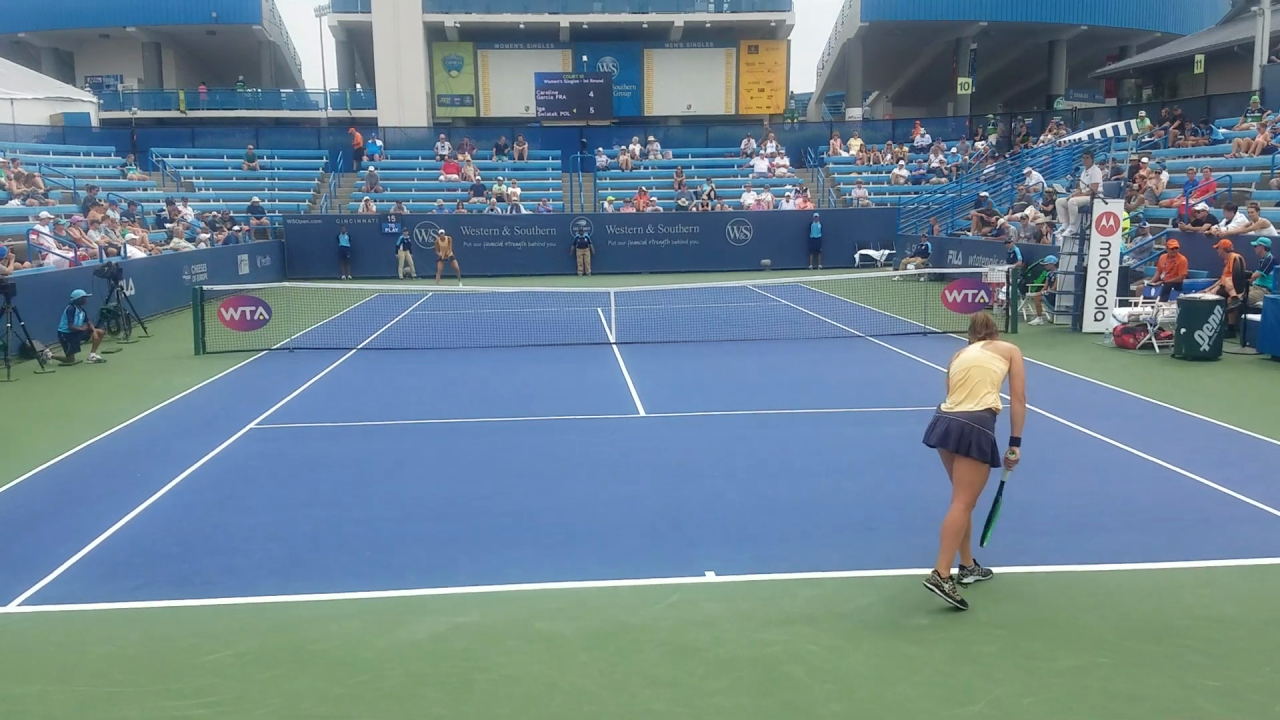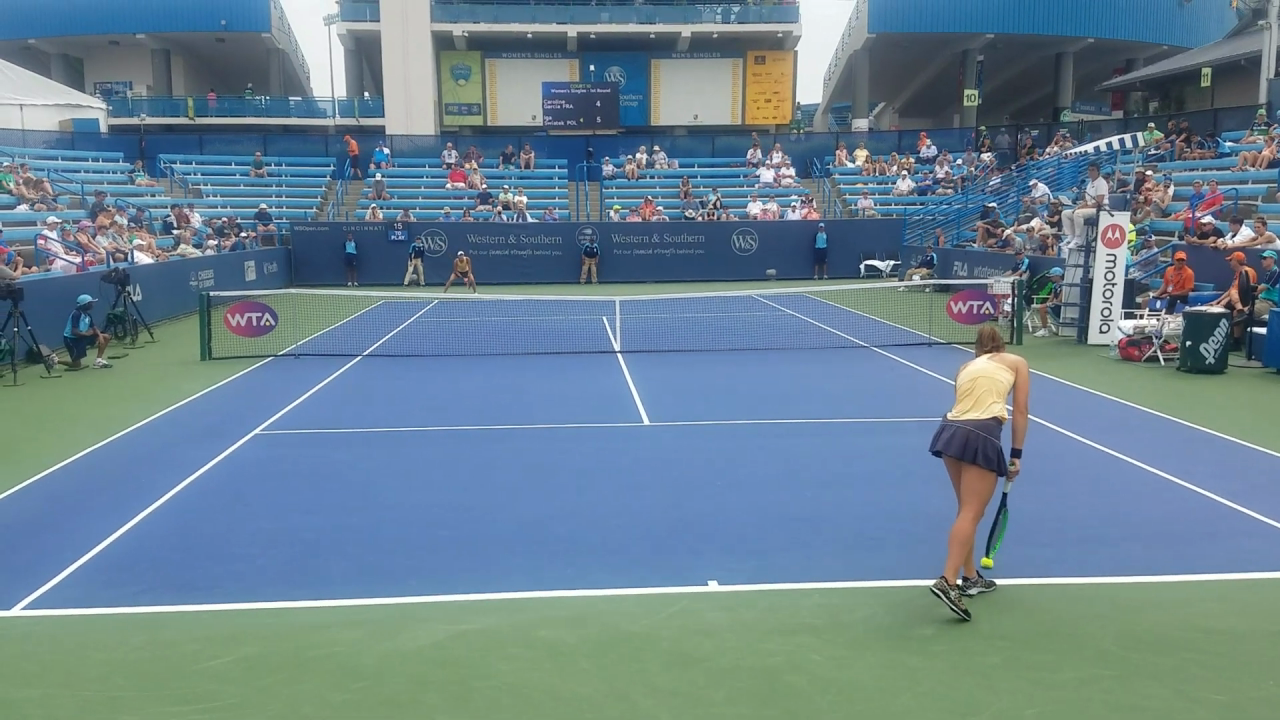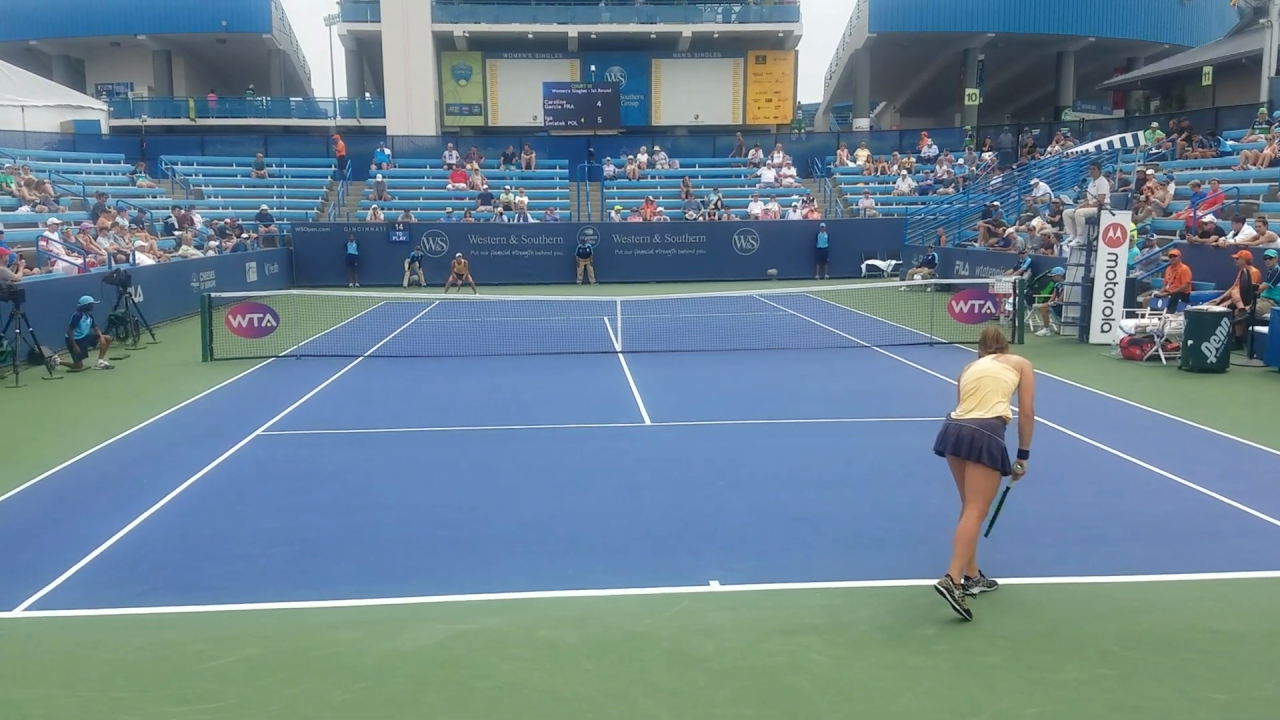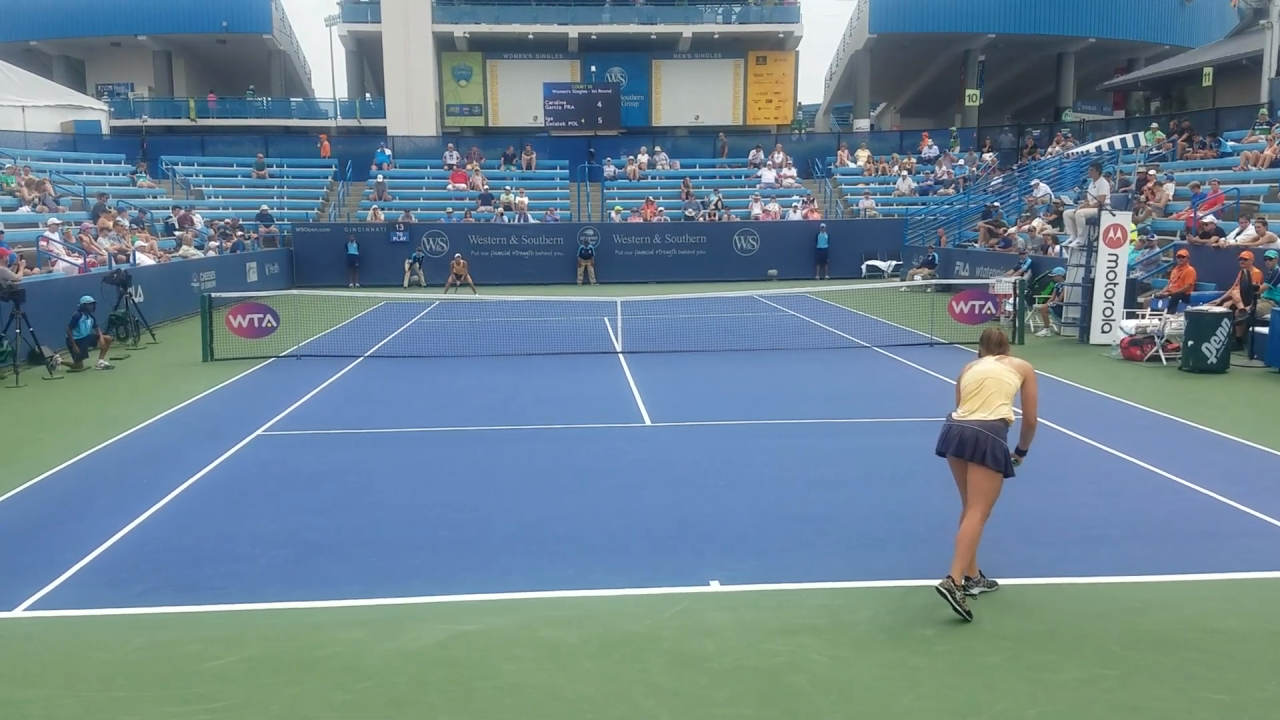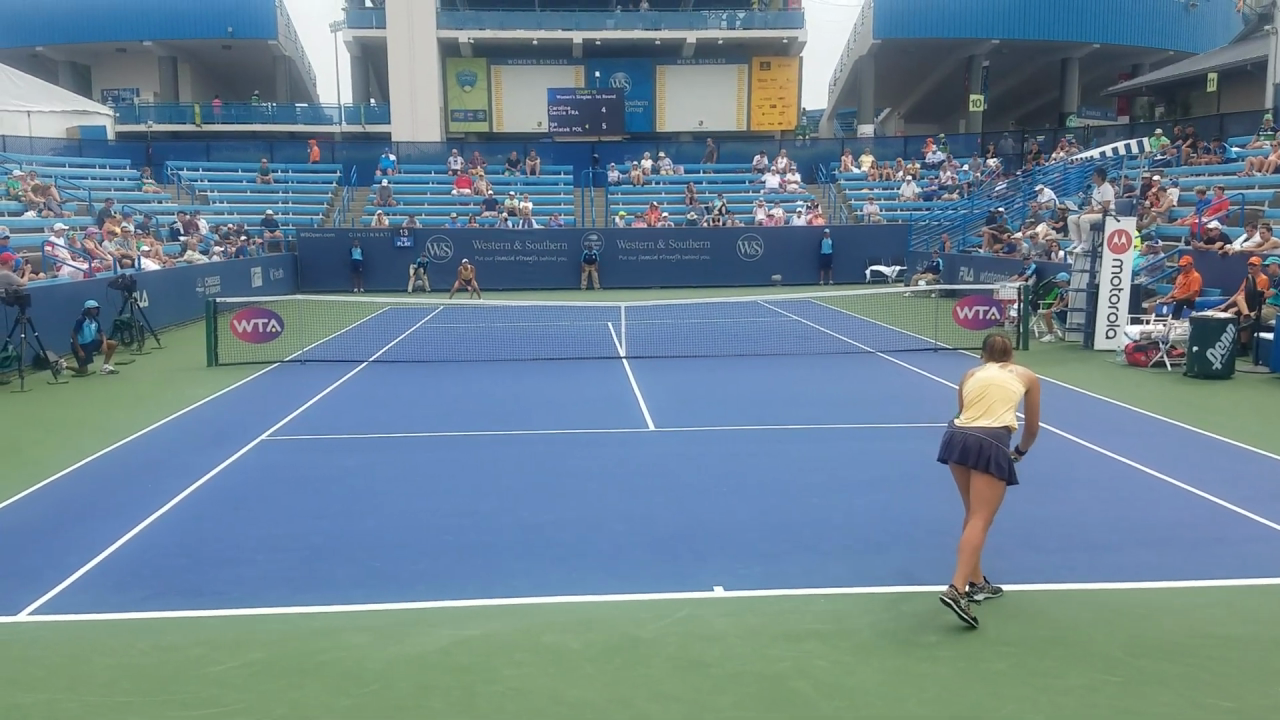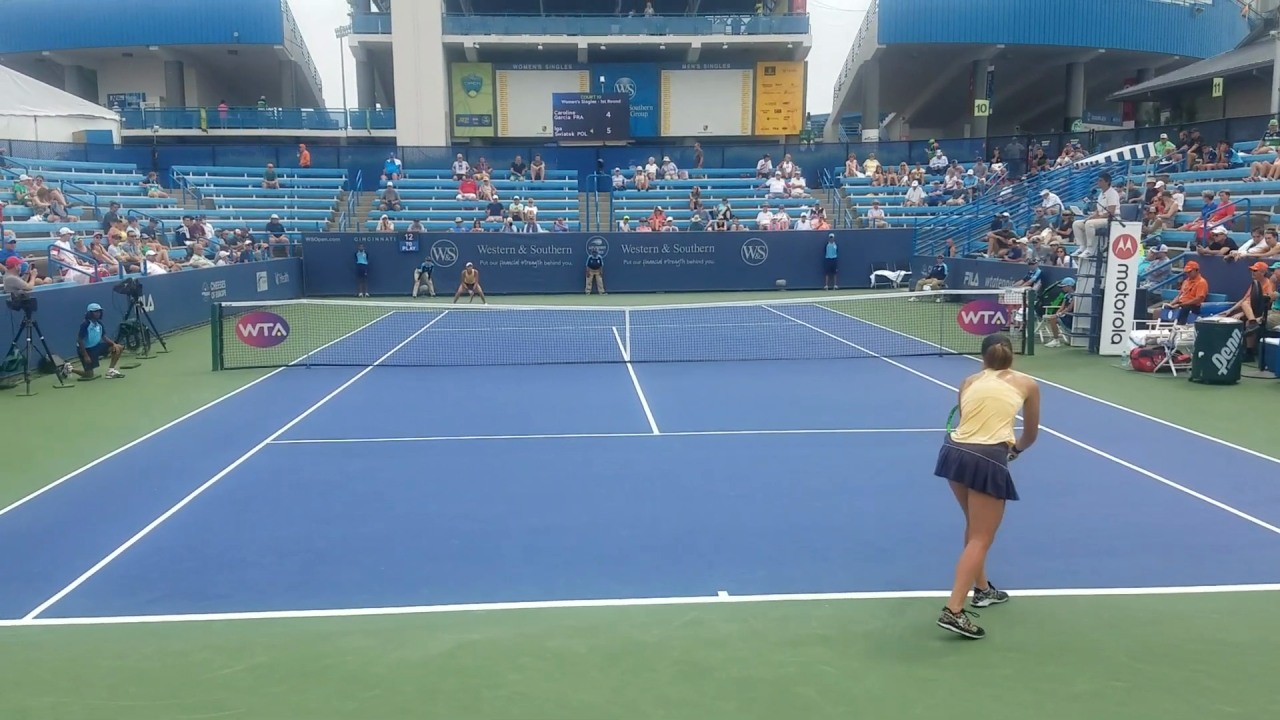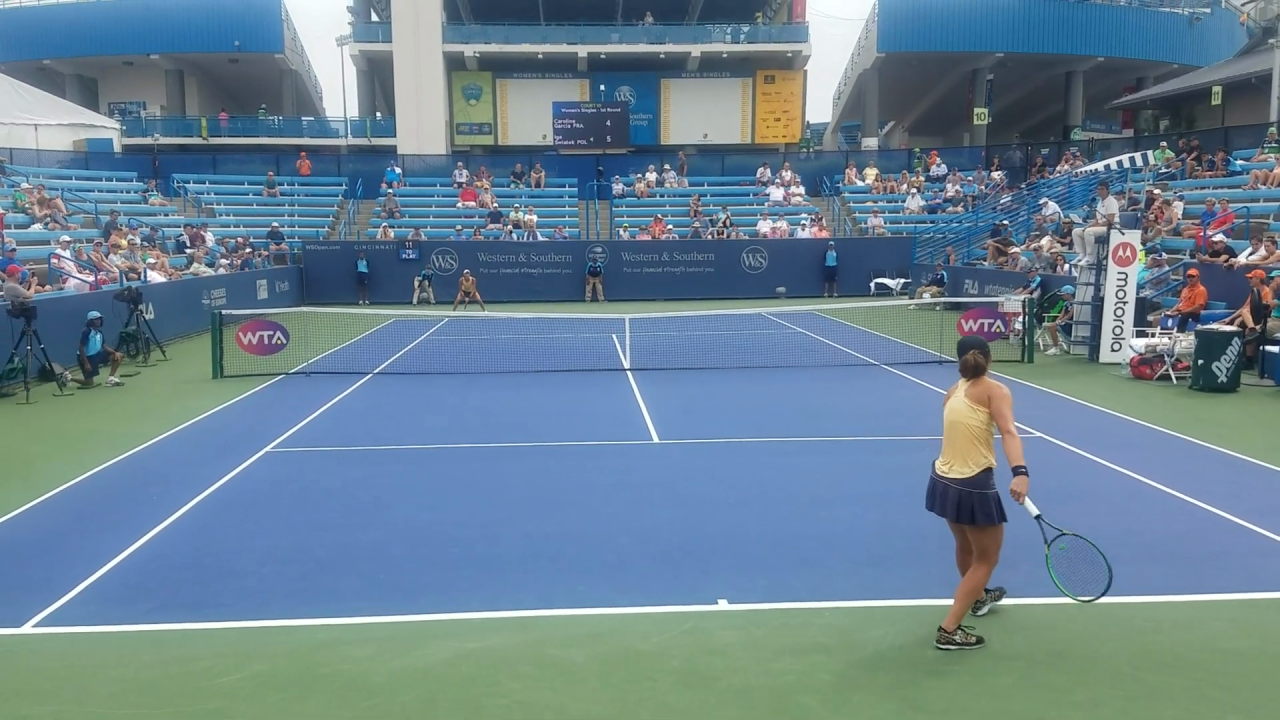
dt=0.7s
person 1, frame 1
left shoulder: (959, 355)
right shoulder: (1009, 349)
right elbow: (1018, 399)
right wrist: (1015, 443)
left hip: (944, 422)
right hip: (975, 426)
left knee: (963, 499)
right knee: (962, 503)
left ankle: (967, 566)
right ankle: (941, 574)
person 1, frame 2
left shoulder: (966, 367)
right shoulder: (1016, 362)
right elbow: (1020, 411)
right wrist: (1015, 455)
left hip: (950, 430)
right hip: (982, 434)
left knee: (967, 509)
right knee: (971, 513)
left ankle: (970, 578)
right ankle: (947, 581)
person 1, frame 3
left shoulder: (969, 368)
right shoulder: (1020, 363)
right elbow: (1026, 413)
right wrist: (1023, 456)
left hip: (953, 429)
right hip: (985, 433)
left knee: (970, 506)
right knee: (975, 511)
left ankle: (972, 577)
right ankle: (952, 580)
person 1, frame 4
left shoulder: (968, 368)
right shoulder: (1022, 367)
right elbow: (1030, 420)
right wrist: (1021, 452)
left hip: (954, 430)
right hip: (988, 435)
left knee: (971, 507)
right knee: (977, 513)
left ankle: (972, 577)
right ankle: (954, 581)
person 1, frame 5
left shoulder: (971, 374)
right shoulder: (1026, 376)
right elbow: (1032, 428)
right wrist: (1019, 451)
left hip: (956, 436)
right hip: (991, 443)
left knee: (973, 514)
right knee: (979, 521)
left ankle: (976, 582)
right ankle: (957, 589)
person 1, frame 6
left shoulder: (970, 381)
right shoulder: (1027, 384)
right elbow: (1030, 434)
right wrist: (1015, 449)
left hip: (953, 451)
right hip: (987, 459)
left knee: (975, 527)
right knee: (981, 539)
left ankle: (981, 588)
right ankle: (953, 610)
person 1, frame 7
left shoulder: (953, 392)
right shoulder: (994, 390)
right elbow: (1008, 432)
right wrist: (1020, 472)
left hip: (941, 481)
right hip: (974, 486)
left knee: (966, 545)
right knee: (986, 560)
left ankle: (978, 596)
right ankle: (949, 630)
